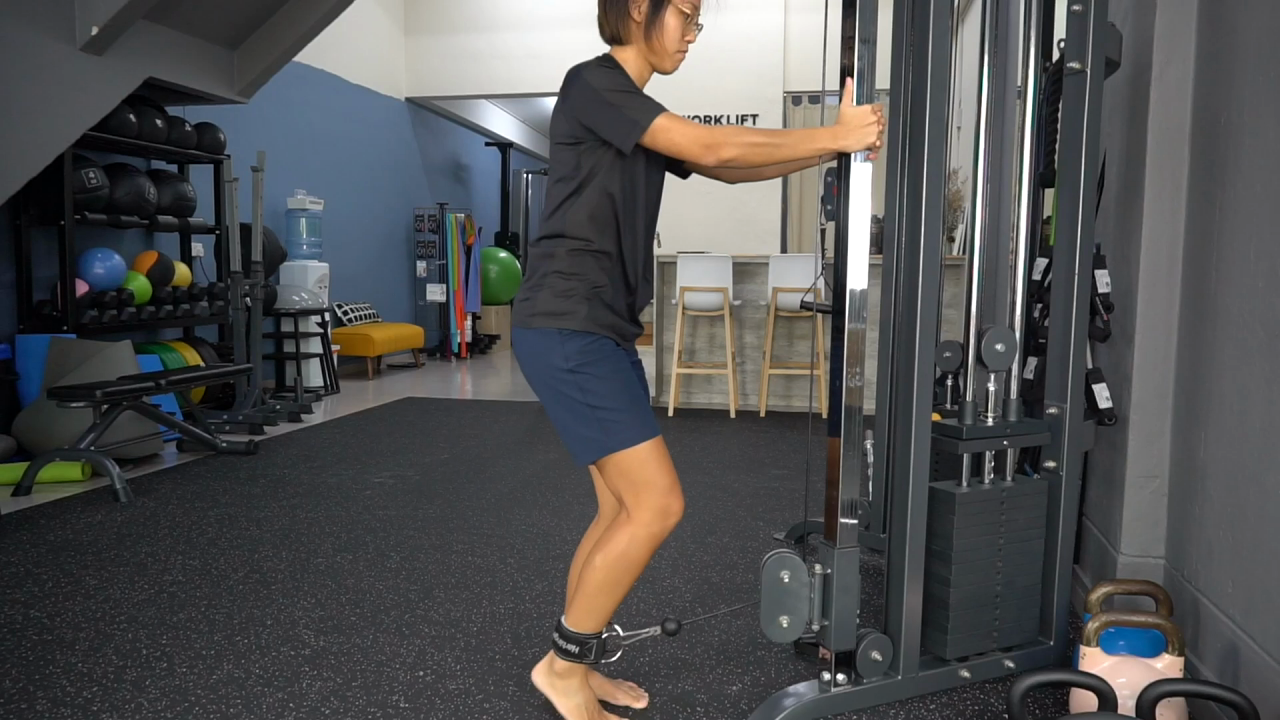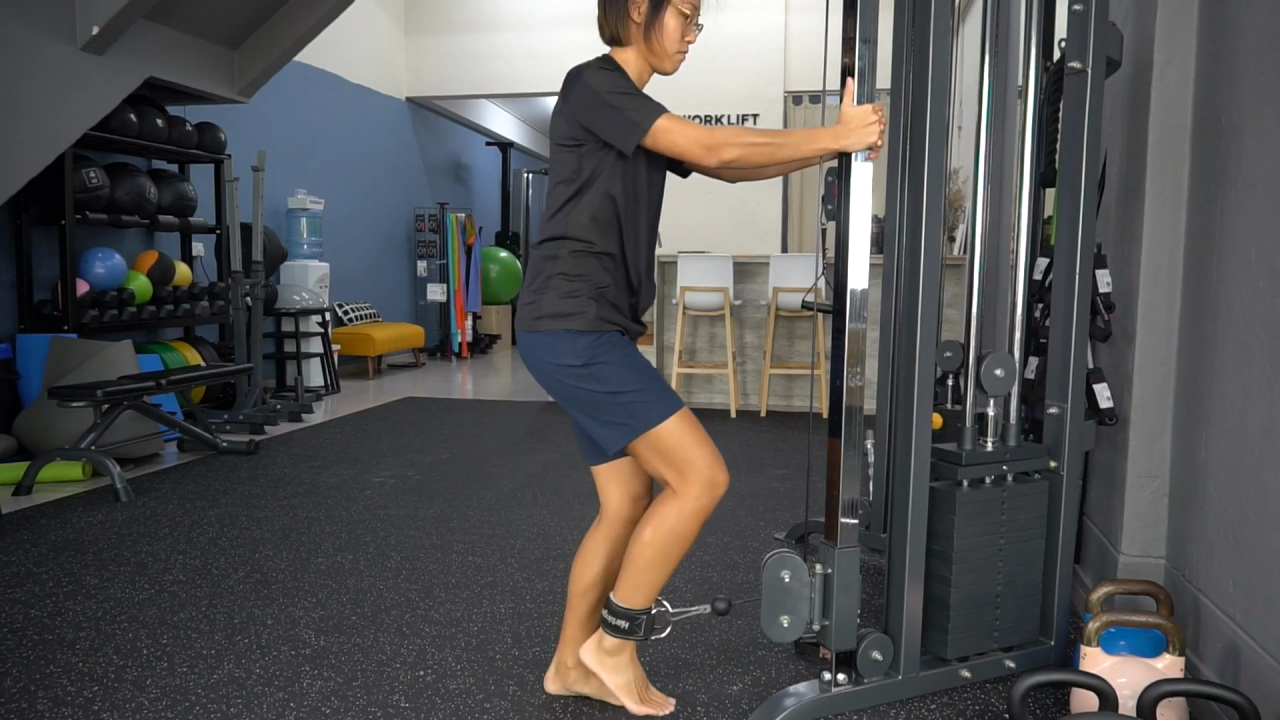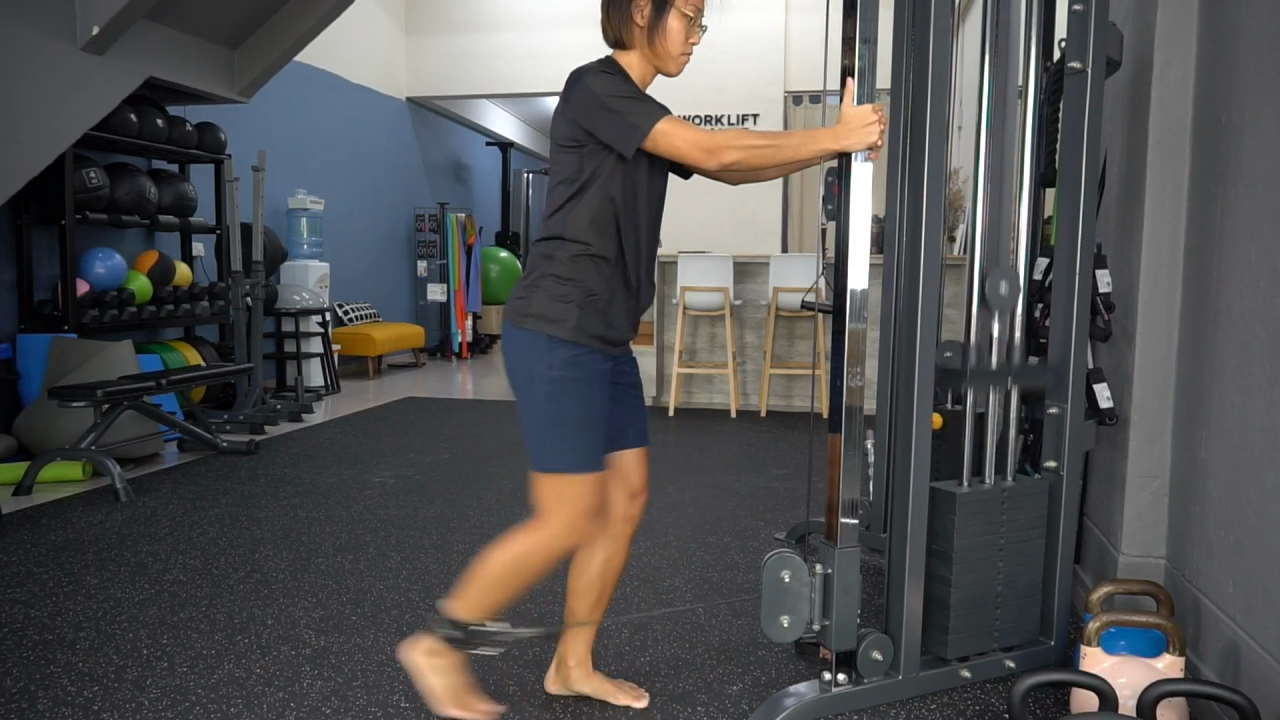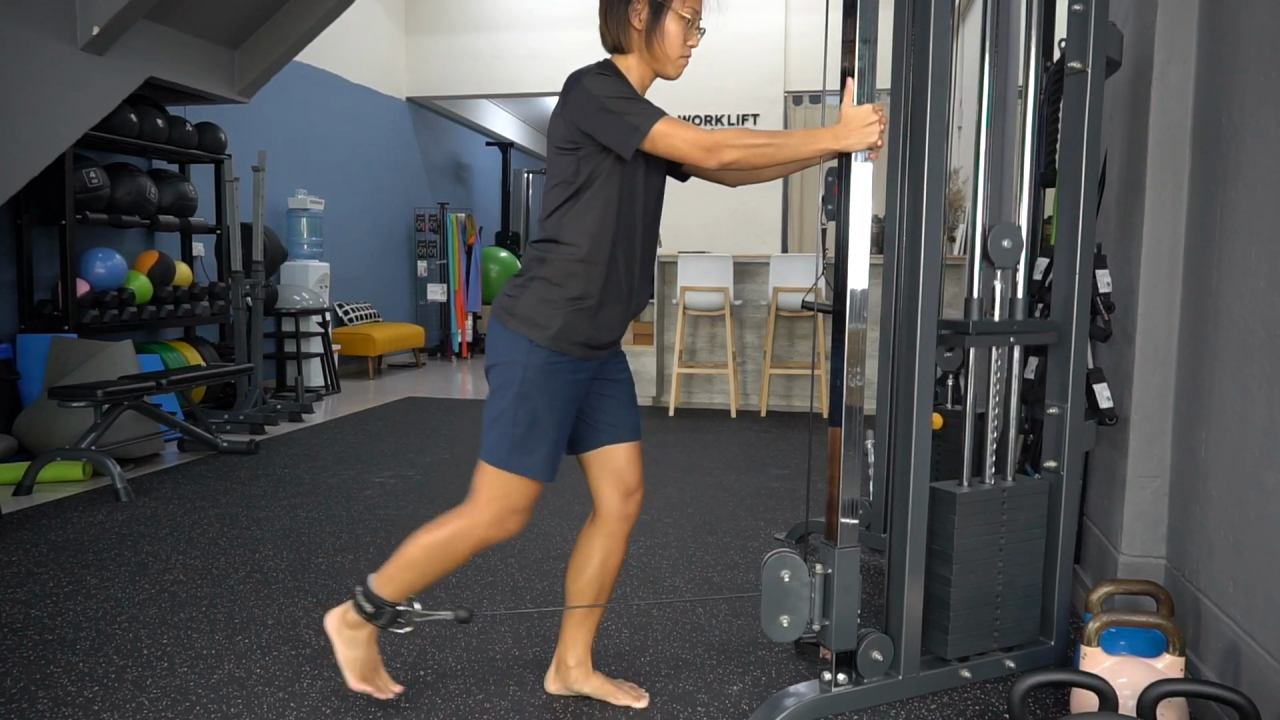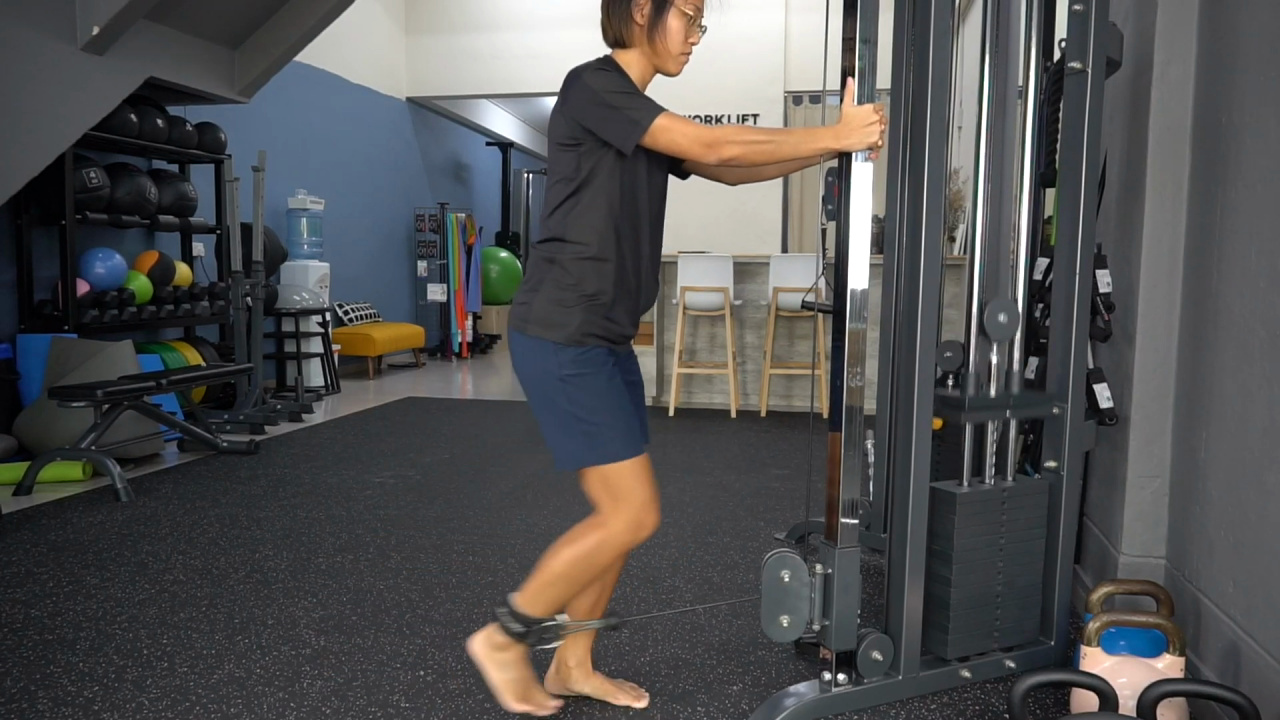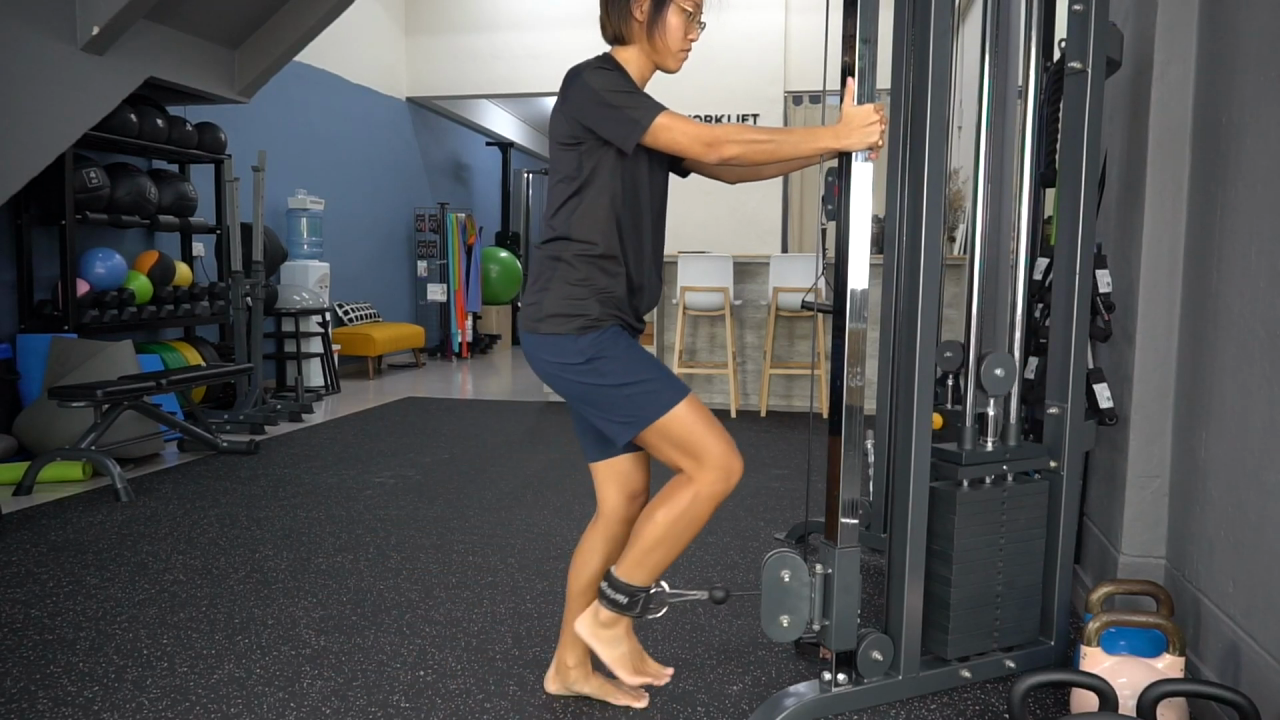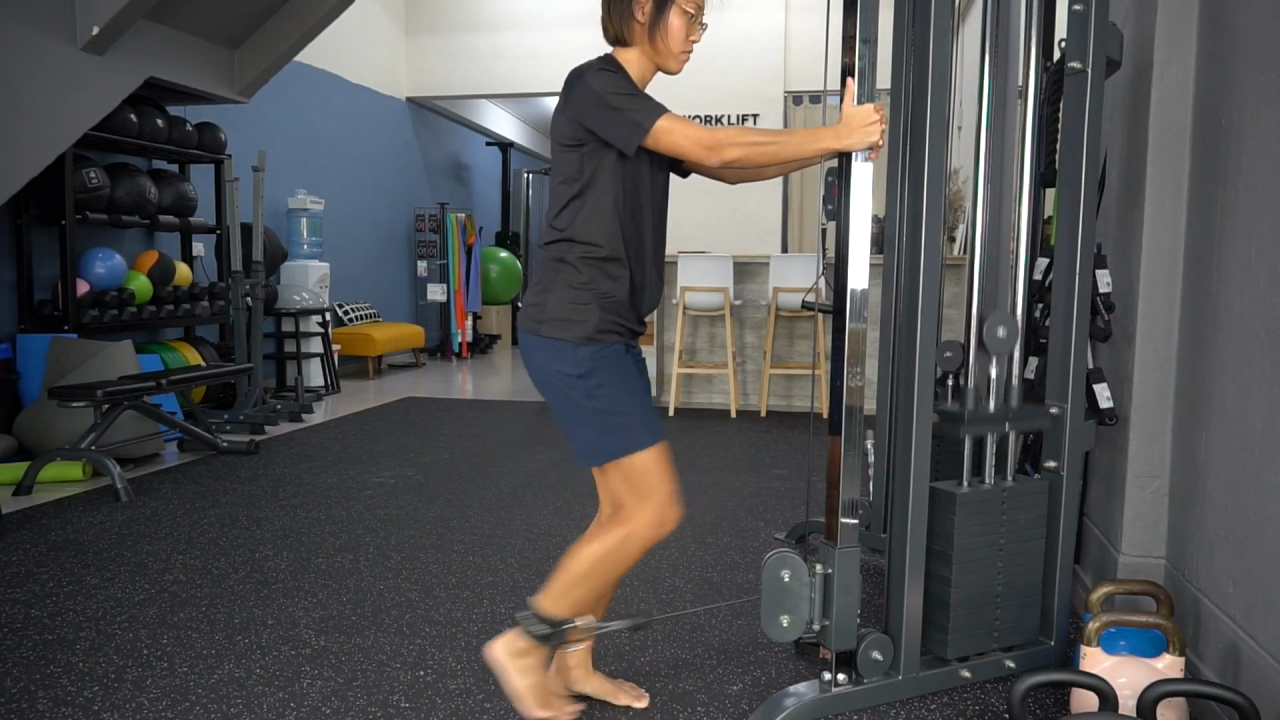
dt=0.5s
person 1, frame 1
left shoulder: (640, 115)
right shoulder: (592, 84)
left elbow: (725, 169)
right elbow: (711, 148)
left wrist: (836, 142)
right wrist: (836, 136)
left hip: (603, 331)
right hip: (566, 329)
left knee: (625, 507)
right knee: (656, 505)
right ankle: (564, 660)
person 1, frame 2
left shoulder: (636, 111)
right shoulder: (591, 85)
left elbow: (726, 169)
right elbow: (712, 149)
left wrist: (834, 141)
right wrist: (835, 137)
left hip: (598, 330)
right hip: (570, 328)
left knee: (629, 502)
right knee: (700, 479)
left ankle: (573, 662)
right ankle: (615, 641)
person 1, frame 3
left shoulder: (637, 109)
right shoulder: (594, 87)
left elbow: (727, 169)
right elbow: (713, 151)
left wrist: (832, 142)
right wrist: (835, 138)
left hip: (601, 337)
right hip: (557, 334)
left knee: (625, 501)
right knee: (568, 522)
right ankle: (440, 644)
person 1, frame 4
left shoulder: (641, 117)
right shoulder: (592, 91)
left elbow: (726, 172)
right elbow: (711, 150)
left wrist: (829, 145)
right wrist: (832, 137)
left hip: (595, 343)
right hip: (541, 337)
left knee: (620, 498)
right knee: (497, 513)
left ankle: (573, 666)
right ankle: (360, 616)
person 1, frame 5
left shoulder: (642, 118)
right shoulder: (592, 86)
left elbow: (726, 169)
right elbow: (711, 148)
left wrist: (829, 145)
right wrist: (832, 136)
left hip: (603, 336)
right hip: (562, 335)
left knee: (626, 508)
right knee: (630, 515)
right ankle: (505, 636)
person 1, frame 6
left shoulder: (639, 112)
right shoulder: (592, 84)
left elbow: (727, 168)
right elbow: (712, 147)
left wrist: (836, 141)
right wrist: (834, 136)
left hip: (599, 330)
right hip: (573, 327)
left knee: (626, 499)
right knee: (715, 466)
left ankle: (572, 665)
right ankle: (609, 614)
person 1, frame 7
left shoulder: (636, 111)
right shoulder: (594, 85)
left elbow: (726, 169)
right elbow: (712, 149)
left wrist: (832, 142)
right wrist: (834, 136)
left hip: (605, 334)
right hip: (574, 334)
left knee: (627, 505)
right knee: (652, 509)
right ankle: (528, 641)
